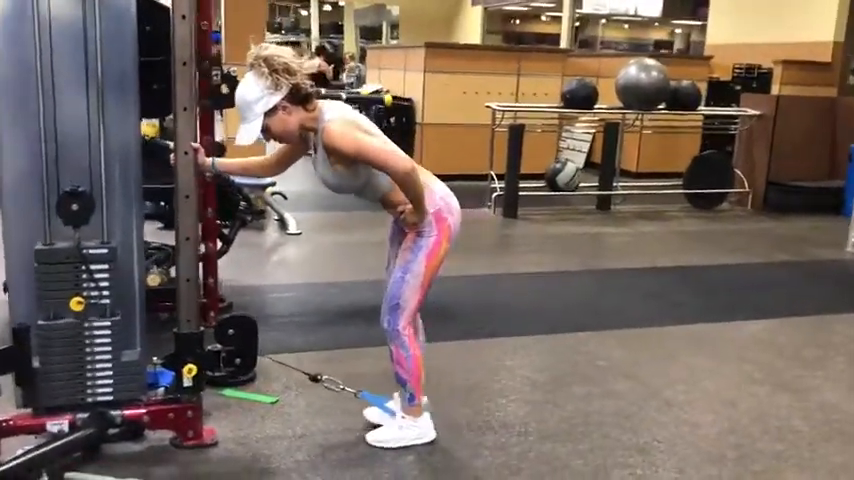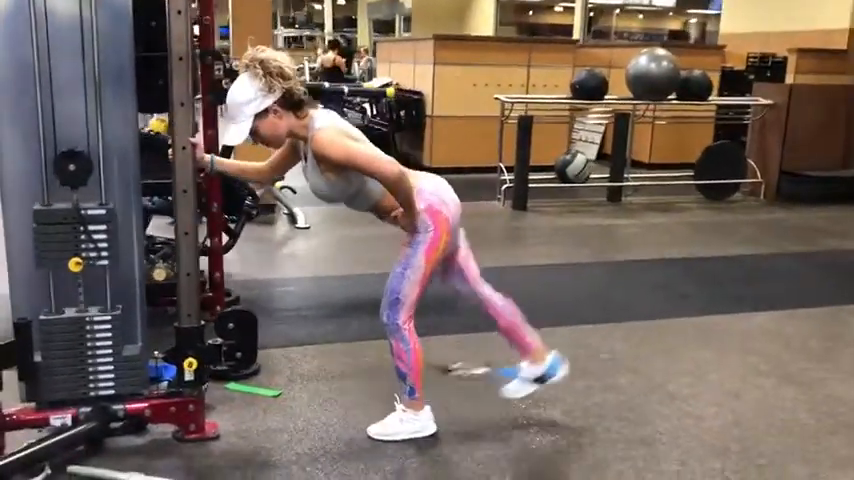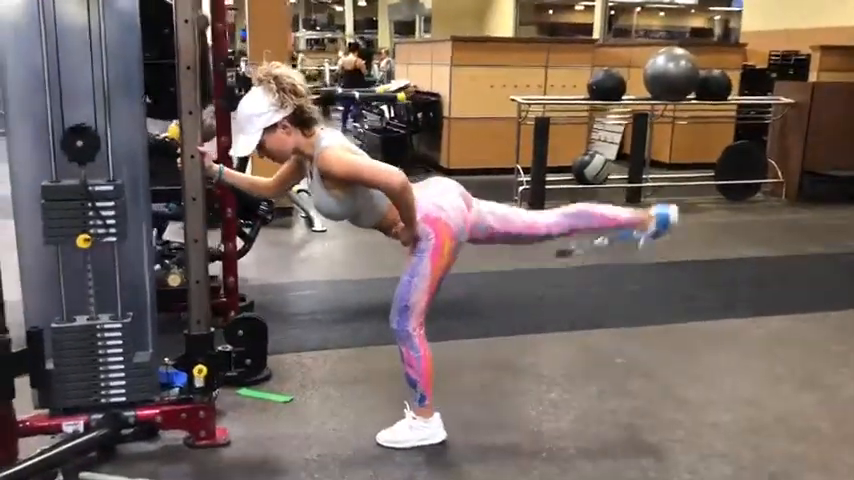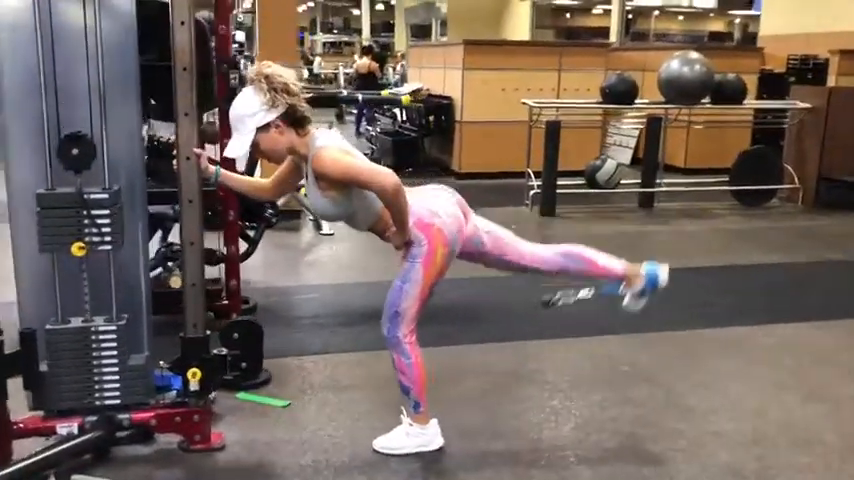
dt=0.3s
person 1, frame 1
left shoulder: (334, 130)
right shoulder: (310, 128)
left elbow: (404, 167)
right elbow: (270, 166)
left wrist: (418, 213)
right wrist: (209, 164)
left hip: (431, 212)
right hip: (414, 211)
left knee: (396, 319)
right knee: (405, 312)
left ankle: (414, 419)
right ankle: (406, 400)
person 1, frame 2
left shoulder: (321, 137)
right shoulder: (300, 135)
left elbow: (393, 172)
right elbow: (266, 172)
left wrist: (410, 215)
right wrist: (208, 161)
left hip: (429, 210)
right hip: (424, 206)
left knee: (396, 316)
right knee: (474, 289)
left ankle: (414, 413)
right ankle: (539, 358)
person 1, frame 3
left shoulder: (328, 156)
right shoulder: (307, 153)
left elbow: (396, 181)
right elbow: (272, 189)
left wrist: (409, 229)
right wrist: (220, 172)
left hip: (436, 221)
right hip: (443, 202)
left knee: (406, 325)
right knee: (550, 223)
left ankle: (424, 421)
right ankle: (645, 218)
person 1, frame 4
left shoulder: (323, 155)
right shoulder: (304, 152)
left elbow: (388, 183)
right elbow: (270, 190)
left wrist: (401, 232)
right wrist: (214, 174)
left hip: (430, 226)
right hip: (438, 208)
left knee: (397, 330)
right knee: (539, 257)
left ankle: (421, 428)
right ankle: (635, 275)
